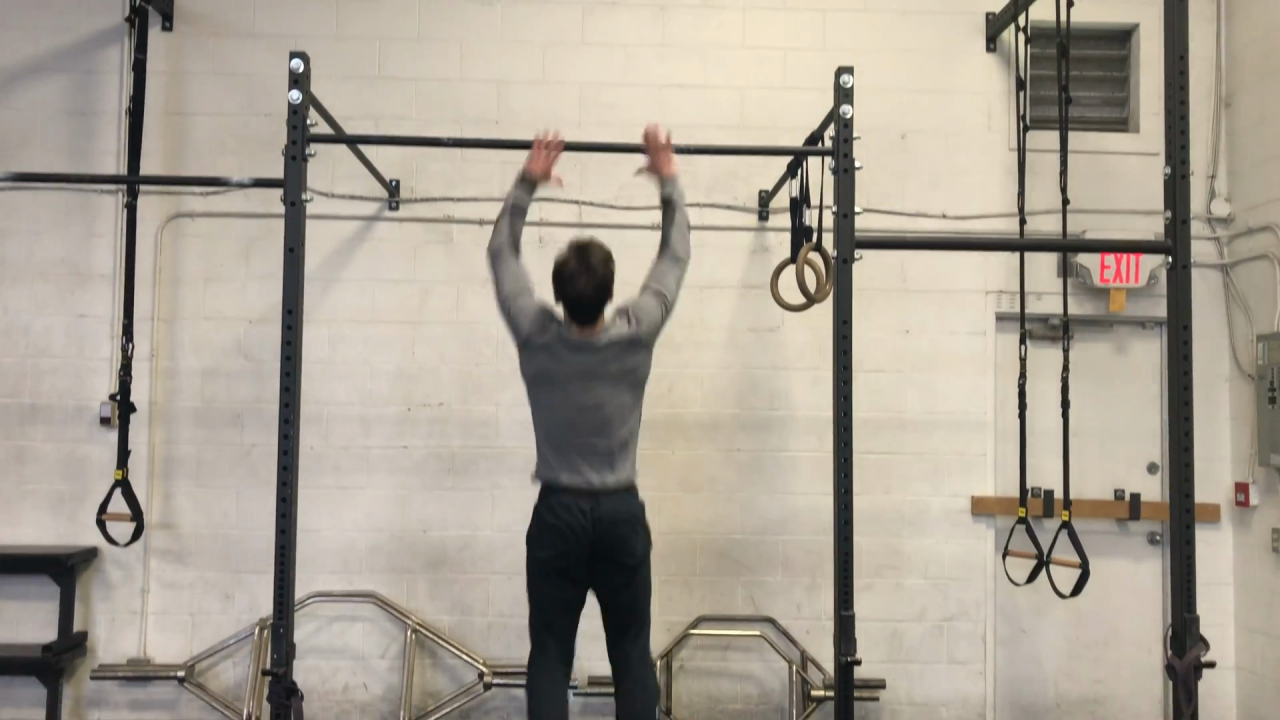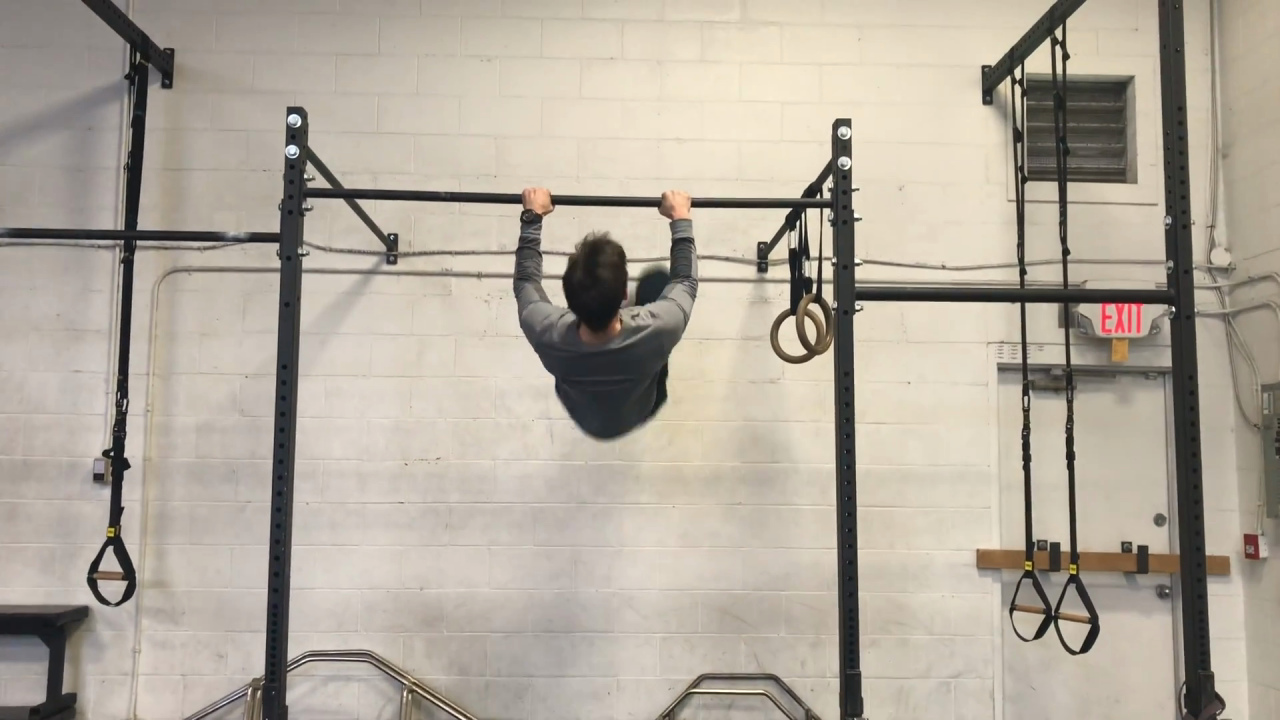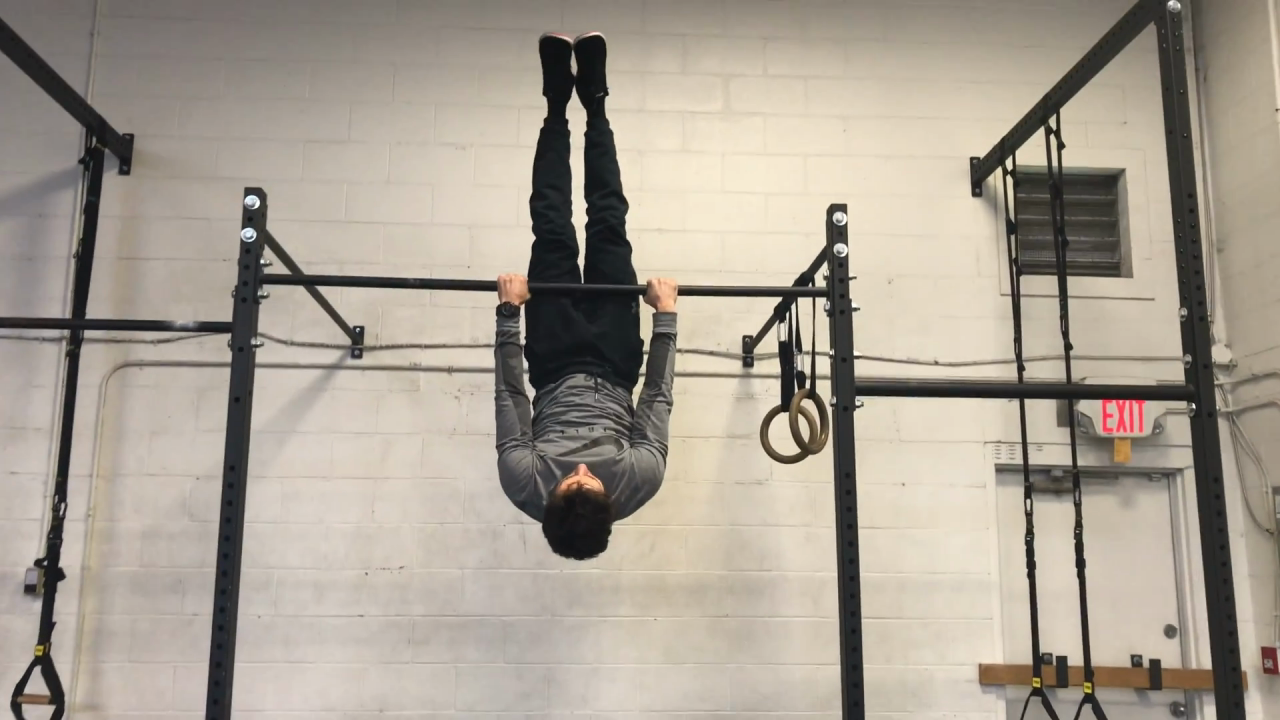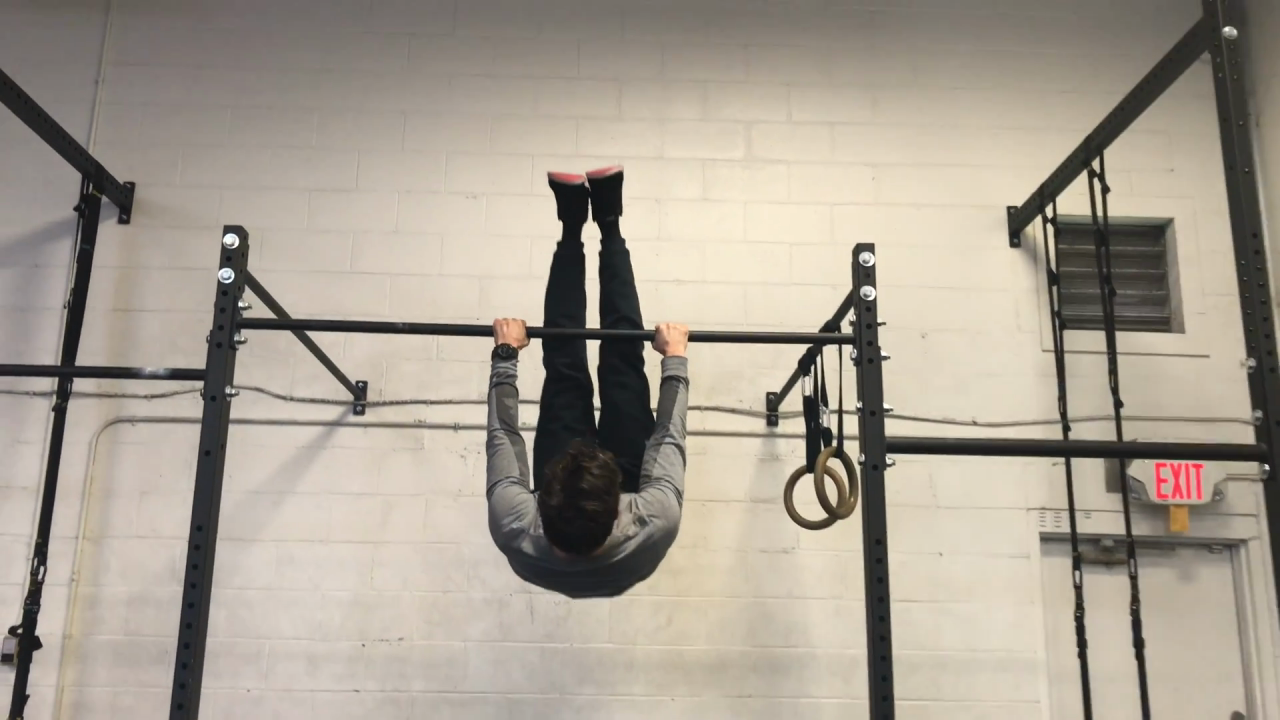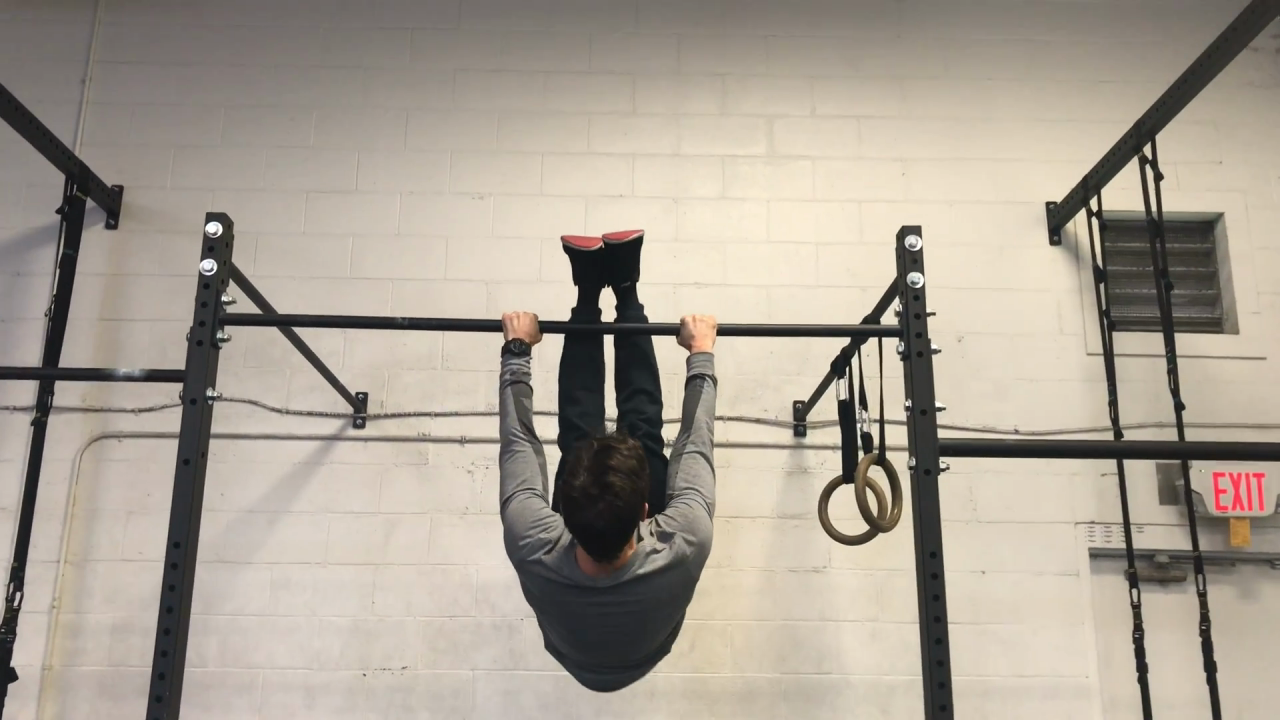
dt=1s
person 1, frame 1
left shoulder: (535, 339)
right shoulder: (636, 335)
left elbow: (501, 252)
right elbow: (675, 254)
left wrist: (529, 180)
right wrist: (667, 178)
left hip: (557, 518)
right hip: (622, 517)
left knee: (550, 659)
right knee: (631, 657)
person 1, frame 2
left shoulder: (548, 333)
right shoulder: (656, 330)
left elbow: (526, 281)
right elbow: (684, 283)
left wrist: (532, 217)
right wrist: (681, 221)
right hip: (633, 413)
right knee: (656, 276)
person 1, frame 3
left shoulder: (525, 487)
right shoulder: (639, 483)
left elbow: (510, 394)
right elbow: (658, 397)
left wrist: (509, 313)
right wrist: (665, 316)
left hip: (556, 370)
right hip: (611, 371)
left knee: (554, 238)
right knee: (606, 233)
left ankle: (560, 105)
right ankle: (592, 103)
person 1, frame 4
left shoulder: (519, 539)
right shoulder: (650, 534)
left elbow: (502, 436)
right elbow: (669, 440)
left wrist: (505, 356)
right wrist: (675, 362)
right hip: (624, 477)
left knee: (565, 370)
right knee: (622, 364)
left ankle: (573, 228)
right ankle: (608, 224)
person 1, frame 5
left shoulder: (535, 550)
right shoulder: (682, 550)
left elbow: (518, 442)
right elbow: (695, 447)
left wrist: (517, 352)
right wrist: (701, 357)
left knee: (577, 439)
right knee: (643, 436)
